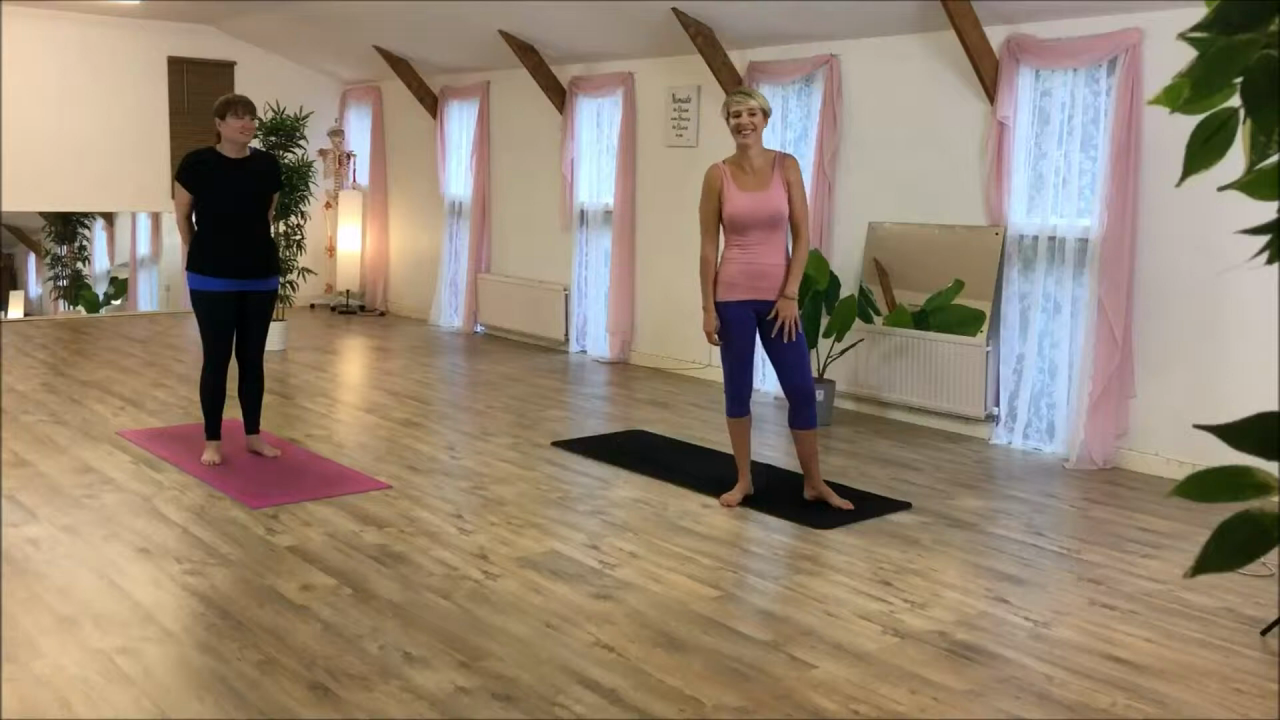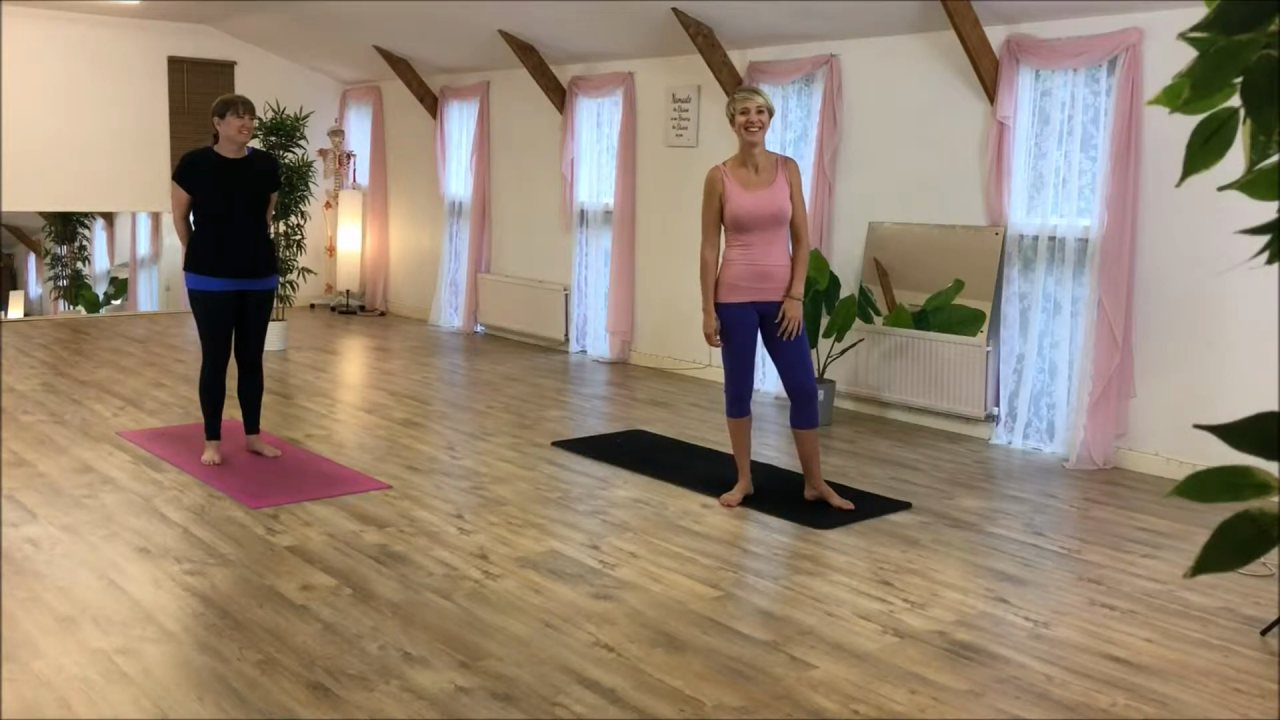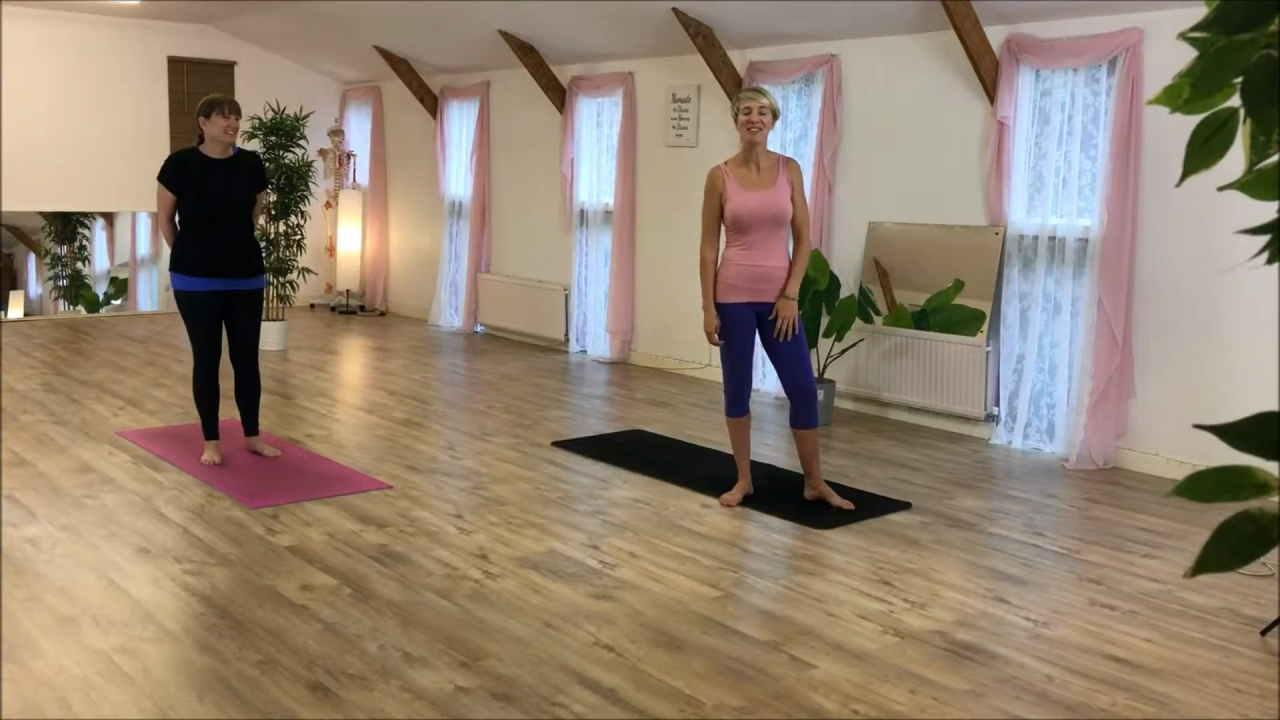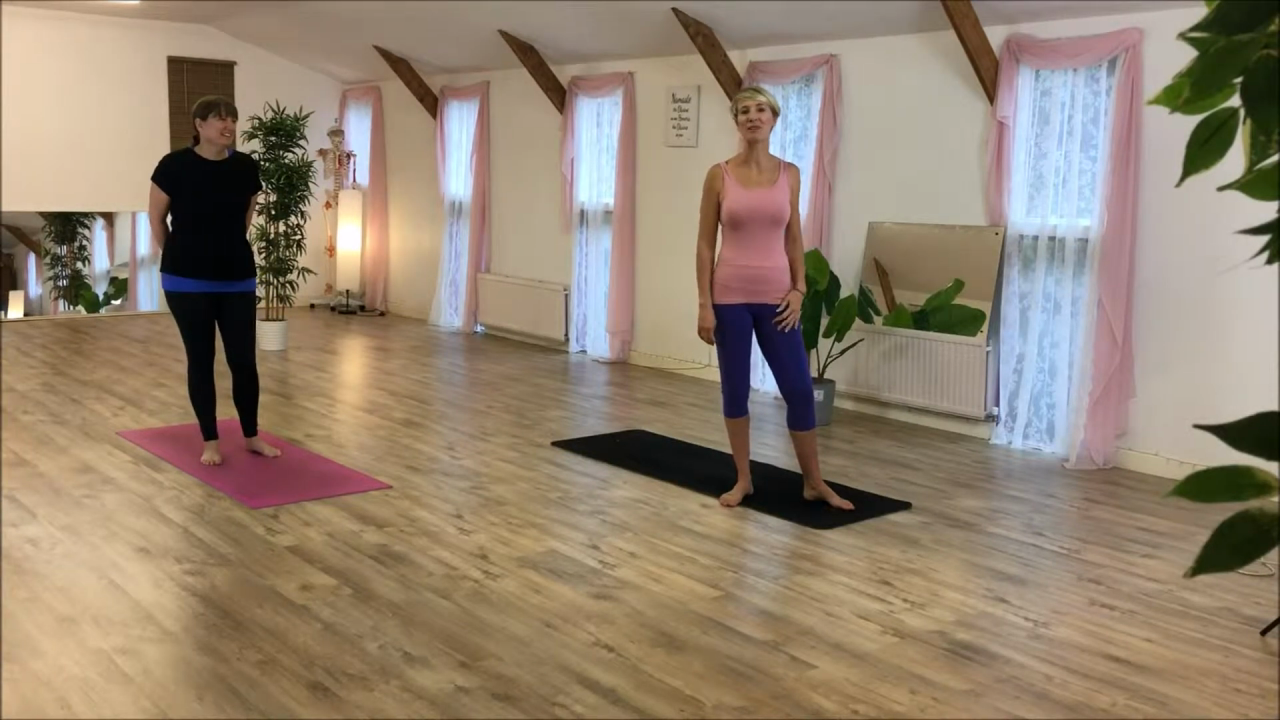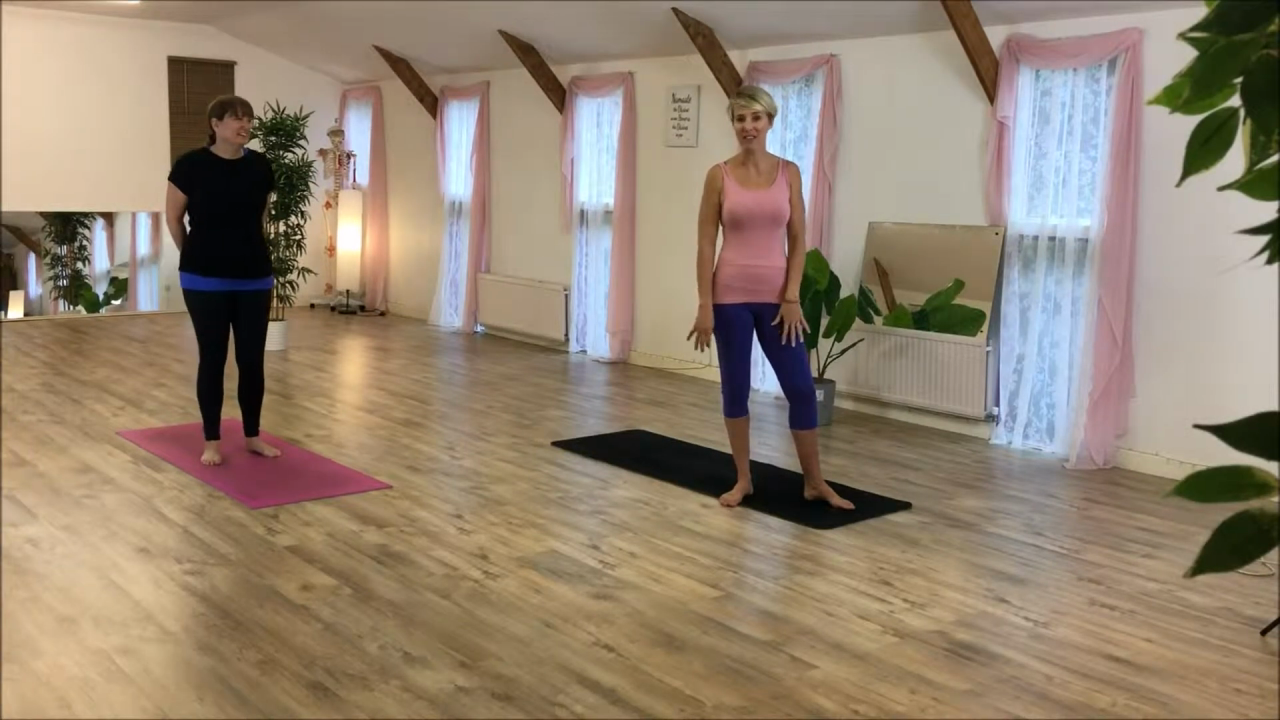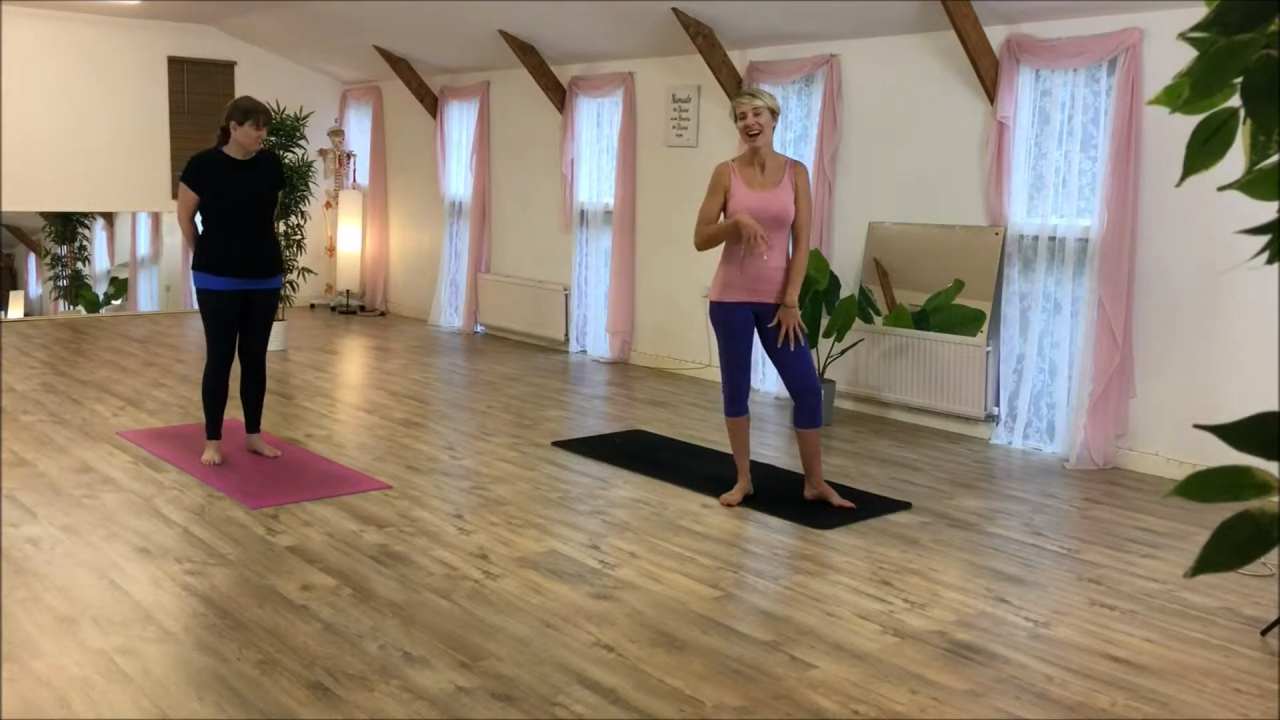
dt=0.7s
person 1, frame 1
left shoulder: (786, 166)
right shoulder: (717, 175)
left elbow: (801, 236)
right elbow: (708, 246)
left wrist: (790, 294)
right wrist: (708, 307)
left hip: (777, 295)
right hip: (733, 296)
left knee: (801, 390)
right knee: (738, 390)
left ankle: (814, 483)
right ankle: (743, 479)
person 1, frame 2
left shoulder: (787, 168)
right shoulder: (719, 177)
left elbow: (801, 239)
right elbow: (709, 248)
left wrist: (795, 295)
right wrist: (708, 309)
left hip: (780, 296)
right hip: (735, 296)
left knee: (804, 389)
right knee: (738, 390)
left ankle: (815, 483)
right ankle: (743, 479)
person 1, frame 3
left shoulder: (789, 169)
right shoulder: (720, 176)
left elbow: (802, 239)
right elbow: (708, 246)
left wrist: (790, 295)
right wrist: (708, 307)
left hip: (777, 295)
right hip: (733, 295)
left knee: (803, 389)
right knee: (737, 389)
left ankle: (815, 482)
right ankle: (743, 479)
person 1, frame 4
left shoulder: (789, 174)
right shoulder: (719, 174)
left elbow: (793, 240)
right elbow: (705, 244)
left wrist: (799, 288)
right wrist: (704, 304)
left hip: (774, 296)
right hip: (730, 296)
left knee: (799, 390)
right knee: (735, 390)
left ankle: (814, 483)
right ankle: (743, 479)
person 1, frame 5
left shoulder: (789, 172)
right shoulder: (719, 176)
left elbow: (797, 243)
right elbow: (705, 244)
left wrist: (792, 297)
right wrist: (704, 306)
left hip: (775, 296)
right hip: (731, 295)
left knee: (801, 389)
right knee: (735, 389)
left ankle: (815, 483)
right ankle: (743, 479)
person 1, frame 6
left shoulder: (795, 172)
right shoulder: (726, 173)
left elbow: (801, 244)
right elbow: (701, 238)
left wrist: (790, 302)
right wrist: (737, 223)
left hip: (777, 297)
right hip: (731, 295)
left knee: (806, 388)
right knee: (736, 388)
left ankle: (815, 482)
right ankle: (743, 479)
person 2, frame 1
left shoulder: (268, 165)
right shoulder: (196, 164)
right elbow: (183, 217)
right wrist: (203, 254)
left hip: (261, 277)
right hip: (212, 280)
left knee: (252, 358)
right knee: (217, 358)
left ankle: (253, 436)
right ankle: (212, 441)
person 2, frame 2
left shoulder: (266, 165)
right shoulder: (194, 164)
right elbow: (179, 216)
right wrist: (202, 255)
left hip: (259, 277)
right hip: (210, 280)
left knee: (251, 357)
right knee: (215, 358)
left ankle: (253, 435)
right ankle: (212, 441)
person 2, frame 3
left shoulder: (251, 165)
right shoulder: (180, 165)
right elbow: (165, 219)
right wrist: (188, 255)
left hip: (247, 278)
right hip: (196, 281)
left knee: (246, 358)
right knee: (206, 358)
left ankle: (252, 436)
right ankle: (211, 441)
person 2, frame 4
left shoulder: (245, 167)
right shoulder: (175, 165)
right elbow: (156, 220)
right wrist: (179, 258)
left hip: (237, 280)
right hip: (188, 283)
left knee: (244, 359)
right knee: (200, 360)
left ankle: (251, 436)
right ankle: (210, 441)
person 2, frame 5
left shoulder: (260, 166)
right shoulder: (191, 165)
right elbow: (173, 218)
right wrist: (196, 256)
left hip: (255, 279)
right hip: (205, 281)
left knee: (252, 359)
right knee: (212, 358)
left ankle: (252, 436)
right ankle: (211, 441)
person 2, frame 6
left shoulder: (271, 165)
right shoulder: (204, 165)
right elbow: (185, 217)
right wrist: (206, 256)
left hip: (265, 277)
right hip: (218, 280)
left knee: (255, 357)
right knee: (220, 357)
left ankle: (253, 435)
right ankle: (212, 440)
